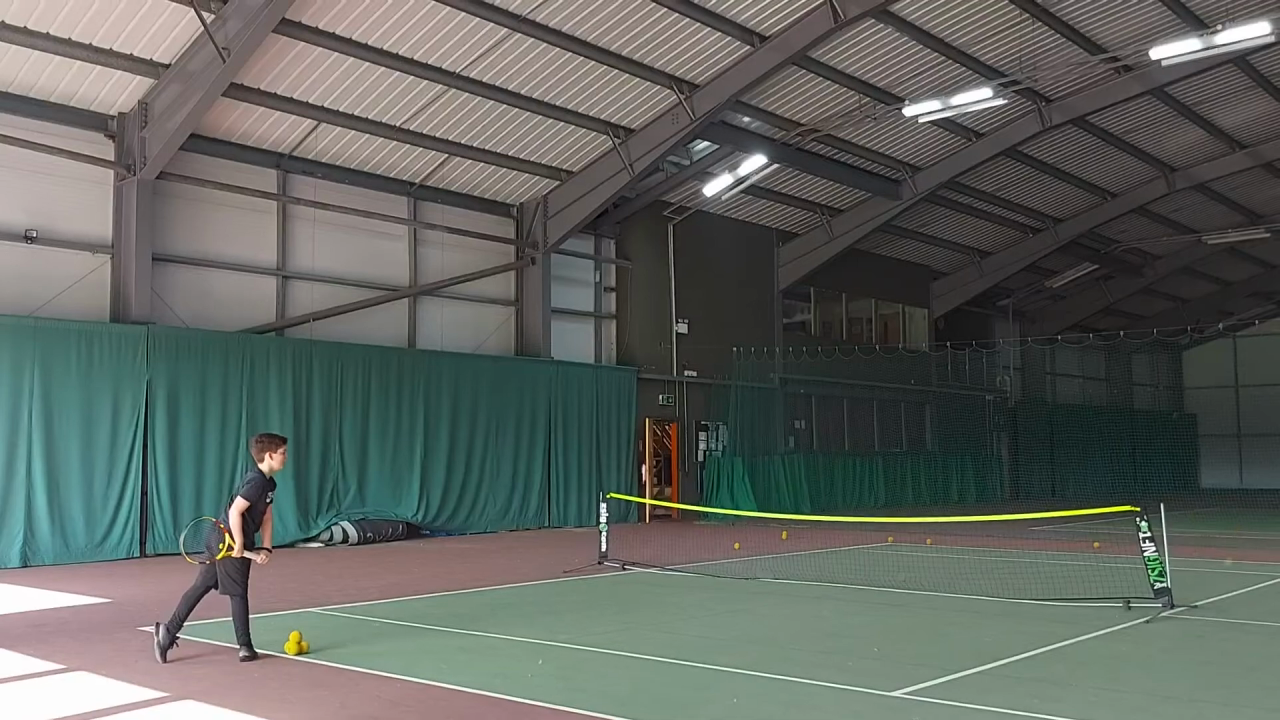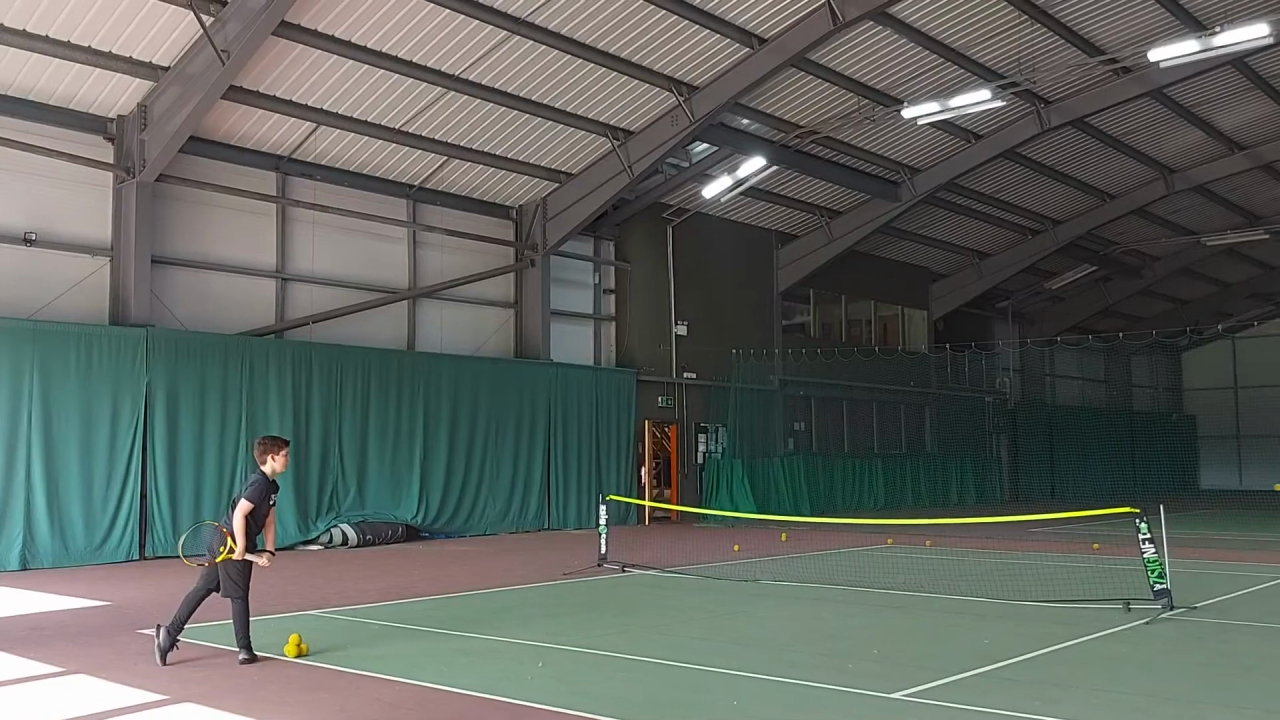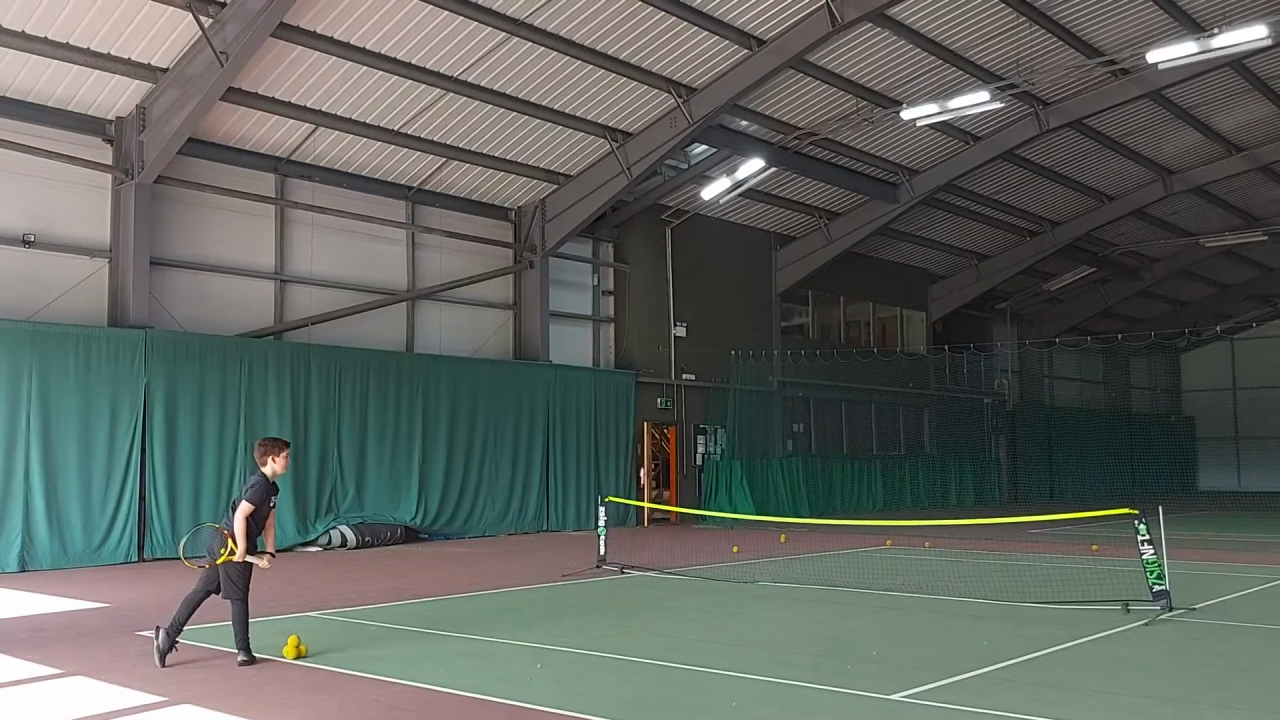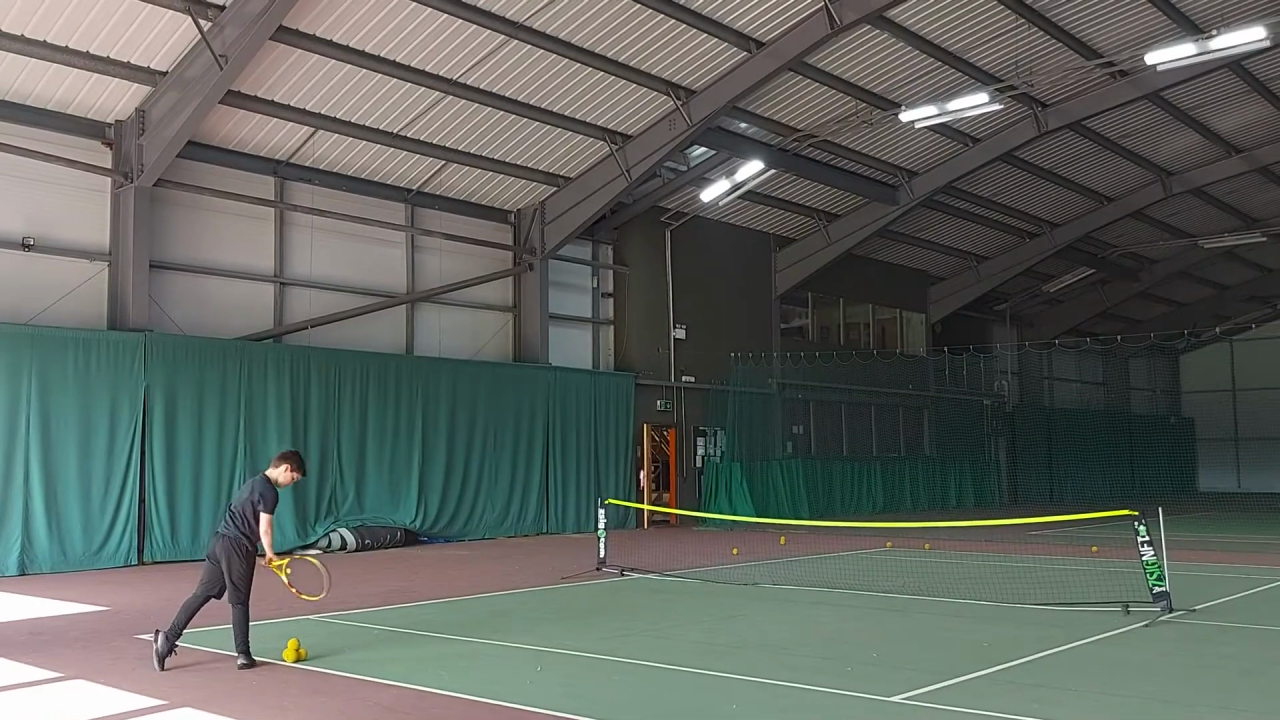
dt=0.4s
person 1, frame 1
left shoulder: (268, 483)
right shoulder: (256, 481)
left elbow: (266, 517)
right elbow: (235, 511)
left wrist: (266, 547)
right wrist: (239, 544)
right hip: (231, 542)
left knee: (200, 587)
right knee: (238, 594)
left ankle: (169, 631)
right ankle: (245, 647)
person 1, frame 2
left shoulder: (271, 485)
right shoulder: (259, 484)
left elbow: (269, 520)
right elbow: (239, 514)
left wrist: (269, 550)
right wrist: (241, 546)
right hip: (232, 543)
left knee: (202, 589)
right knee: (239, 596)
left ankle: (169, 633)
right ankle: (244, 650)
person 1, frame 3
left shoulder: (271, 487)
right shoulder: (260, 485)
left elbow: (269, 523)
right elbow: (240, 515)
left wrist: (270, 552)
right wrist: (242, 548)
right hip: (232, 545)
left knee: (201, 591)
right knee: (239, 598)
left ankle: (168, 635)
right ankle: (243, 652)
person 1, frame 4
left shoulder: (255, 483)
right shoulder: (269, 491)
right elbow: (264, 529)
right wrist: (270, 554)
left hip: (220, 540)
right hip: (237, 548)
left knee: (201, 594)
right knee: (239, 602)
left ankle: (168, 638)
right ankle: (243, 655)
